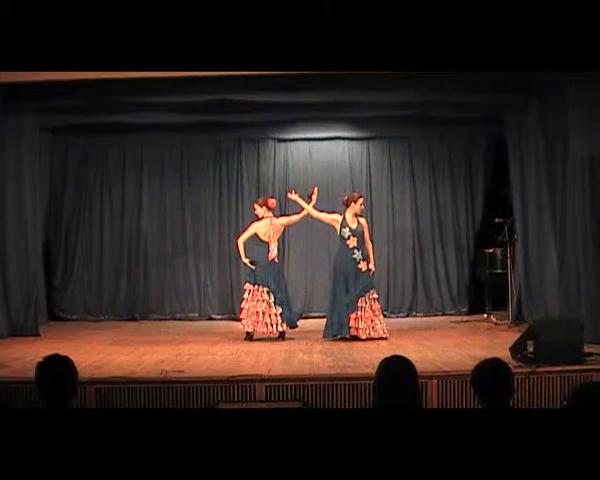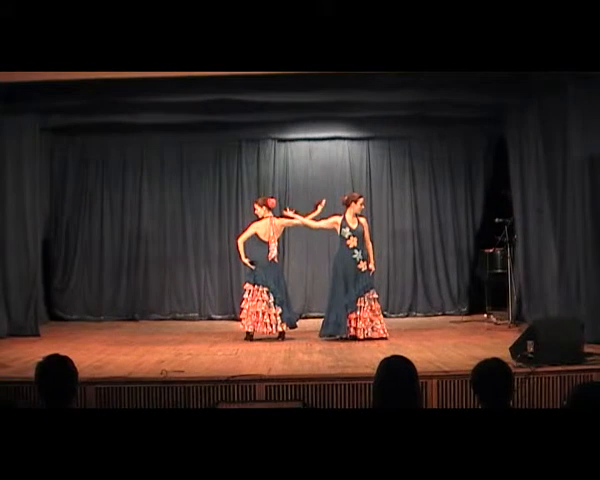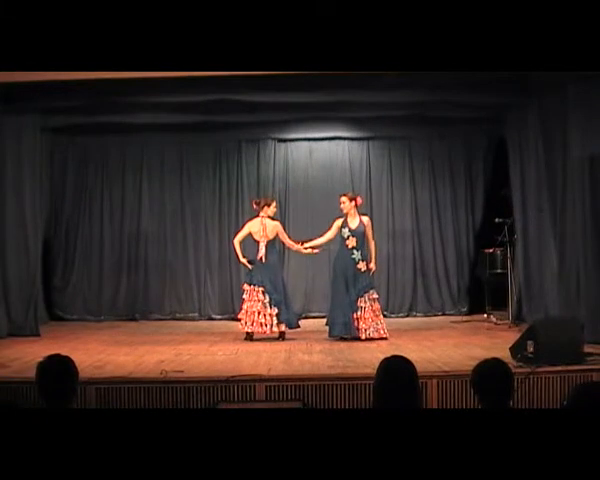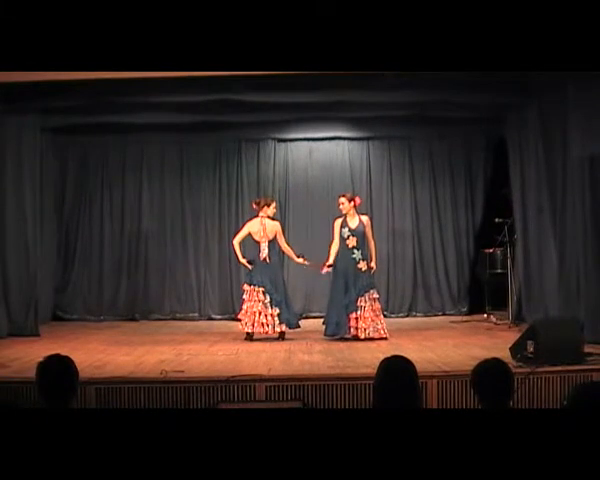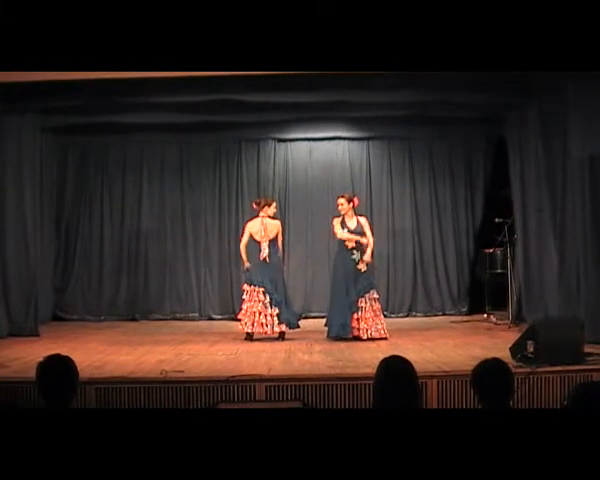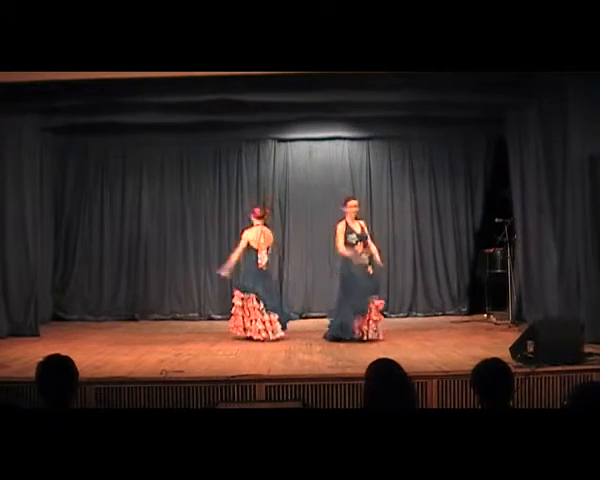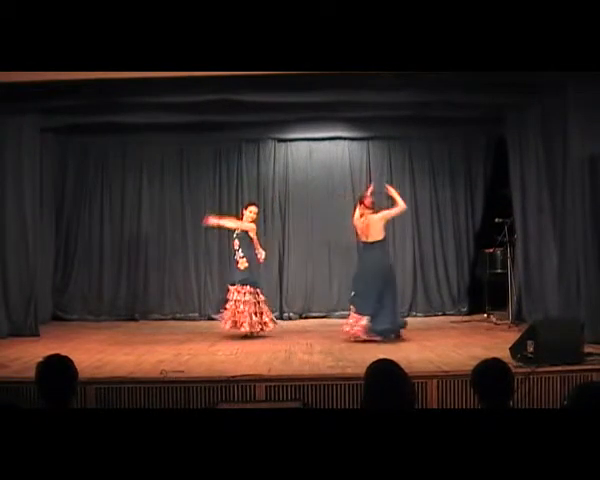
dt=0.7s
person 1, frame 1
left shoulder: (362, 221)
right shoulder: (337, 219)
left elbow: (368, 243)
right elbow: (315, 213)
left wrist: (371, 262)
right wrist: (297, 199)
left hip: (360, 264)
right hip: (344, 263)
left knee: (363, 296)
right knee: (345, 295)
left ankle: (363, 330)
right ankle: (345, 330)
person 1, frame 2
left shoulder: (362, 221)
right shoulder: (338, 220)
left elbow: (368, 243)
right elbow: (314, 224)
left wrist: (372, 262)
right wrist: (294, 217)
left hip: (361, 264)
right hip: (344, 263)
left knee: (363, 295)
right knee: (343, 296)
left ankle: (363, 330)
right ankle: (345, 331)
person 1, frame 3
left shoulder: (365, 220)
right shoulder: (340, 222)
left elbow: (371, 242)
right elbow: (325, 238)
left wrist: (373, 261)
right wrist: (304, 245)
left hip: (360, 264)
right hip: (343, 263)
left knee: (363, 296)
right knee: (344, 296)
left ankle: (364, 331)
right ankle: (345, 331)
person 1, frame 4
left shoulder: (364, 220)
right shoulder: (339, 222)
left elbow: (370, 241)
right elbow: (336, 243)
left wrist: (373, 260)
right wrist: (330, 261)
left hip: (361, 263)
right hip: (344, 263)
left knee: (364, 295)
right knee: (344, 295)
left ankle: (365, 331)
right ankle: (345, 330)
person 1, frame 5
left shoulder: (362, 220)
right shoulder: (337, 221)
left elbow: (370, 238)
right elbow: (340, 235)
left wrist: (368, 252)
right wrist: (359, 238)
left hip: (360, 263)
right hip: (343, 262)
left knee: (364, 295)
right knee: (344, 295)
left ankle: (364, 331)
right ankle: (345, 331)
person 1, frame 6
left shoulder: (362, 224)
right shoulder: (342, 226)
left elbow: (369, 243)
right elbow: (340, 247)
left wrist: (376, 255)
right wrist: (353, 256)
left hip: (365, 266)
right hip: (350, 266)
left knee: (368, 300)
right knee: (353, 298)
left ankle: (361, 332)
right ankle: (345, 332)
person 1, frame 7
left shoulder: (357, 221)
right shoulder: (379, 217)
left elbow: (358, 208)
right elbow: (402, 207)
left wrist: (367, 194)
right wrist: (394, 193)
left hip: (364, 264)
right hip: (381, 262)
left knee: (363, 296)
right knee: (384, 296)
left ankle: (363, 328)
right ankle: (383, 330)
person 2, frame 1
left shoulder: (257, 225)
right shoulder: (280, 222)
left elbow: (240, 240)
right elbow: (301, 215)
left wrist: (243, 258)
right wrist: (312, 202)
left hip: (258, 267)
right hip: (274, 266)
left knee: (254, 298)
right knee: (277, 297)
left ankle: (250, 332)
right ankle: (281, 331)
person 2, frame 2
left shoulder: (257, 225)
right shoulder: (281, 223)
left elbow: (240, 240)
right elbow: (301, 221)
left wrist: (243, 258)
right wrist: (318, 211)
left hip: (259, 266)
right hip: (274, 266)
left knee: (254, 298)
right knee: (277, 296)
left ankle: (250, 331)
right ankle: (281, 331)
person 2, frame 3
left shoulder: (251, 224)
right shoulder: (276, 225)
left elbow: (236, 240)
right elbow: (288, 243)
left wrist: (241, 258)
right wrist: (304, 250)
left hip: (257, 265)
right hip: (272, 264)
left knee: (254, 297)
right knee: (277, 296)
left ankle: (250, 332)
right ankle: (281, 331)
person 2, frame 4
left shoulder: (251, 224)
right shoulder: (275, 225)
left elbow: (235, 241)
right elbow: (284, 246)
left wrist: (241, 258)
right wrist: (296, 259)
left hip: (257, 264)
right hip: (273, 264)
left knee: (254, 296)
right knee: (277, 295)
left ankle: (250, 332)
right ankle: (281, 331)
person 2, frame 5
left shoulder: (250, 224)
right shoulder: (276, 224)
left elbow: (242, 245)
right elbow: (280, 246)
left wrist: (246, 262)
right wrist: (277, 259)
left hip: (256, 265)
right hip: (273, 264)
left knee: (254, 297)
right knee: (277, 295)
left ankle: (250, 332)
right ankle: (281, 331)
person 2, frame 6
left shoulder: (248, 233)
right shoulder: (269, 234)
left elbow: (238, 252)
left wrist: (227, 268)
left hip: (249, 272)
right hip: (264, 272)
left knee: (248, 301)
right knee: (268, 299)
left ankle: (250, 332)
right ankle: (272, 331)
person 2, frame 7
left shoulder: (252, 226)
right shoulder: (240, 226)
left elbow: (233, 224)
left wrist: (216, 221)
right wrist: (216, 220)
left hip: (247, 267)
right hip: (240, 267)
left knee: (243, 294)
right knee: (242, 296)
left ankle: (252, 327)
right ankle: (251, 328)
